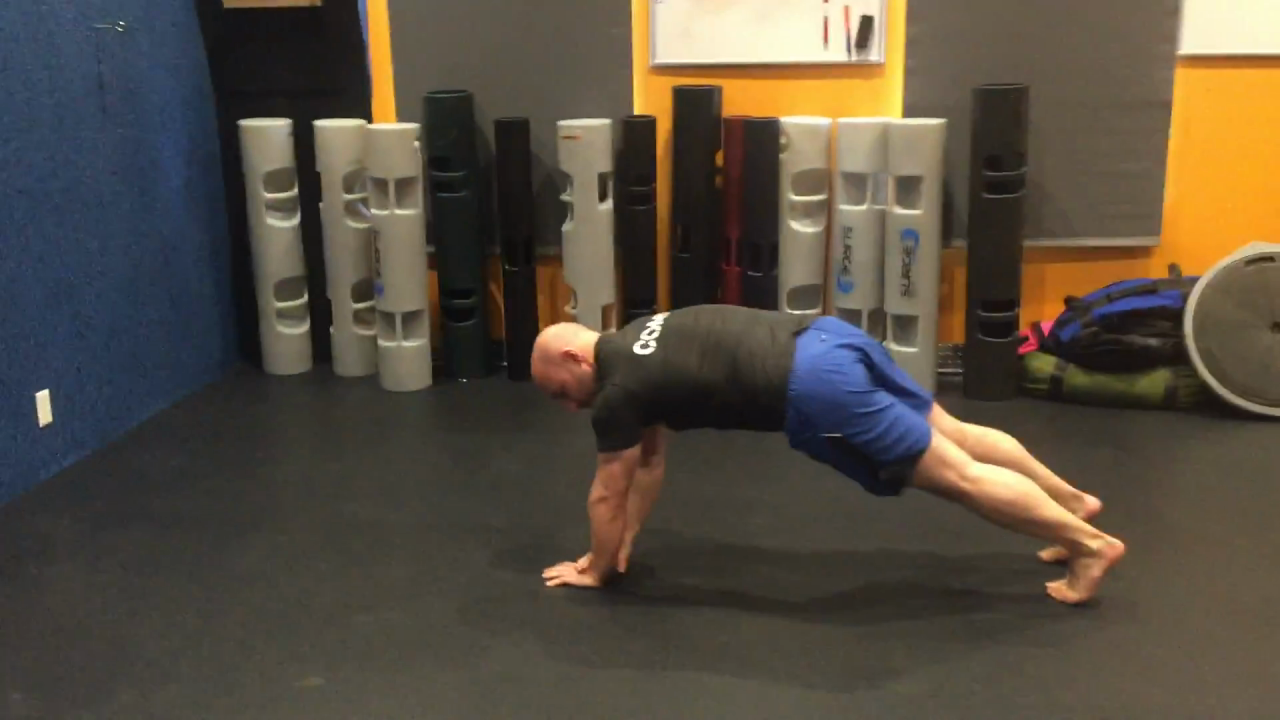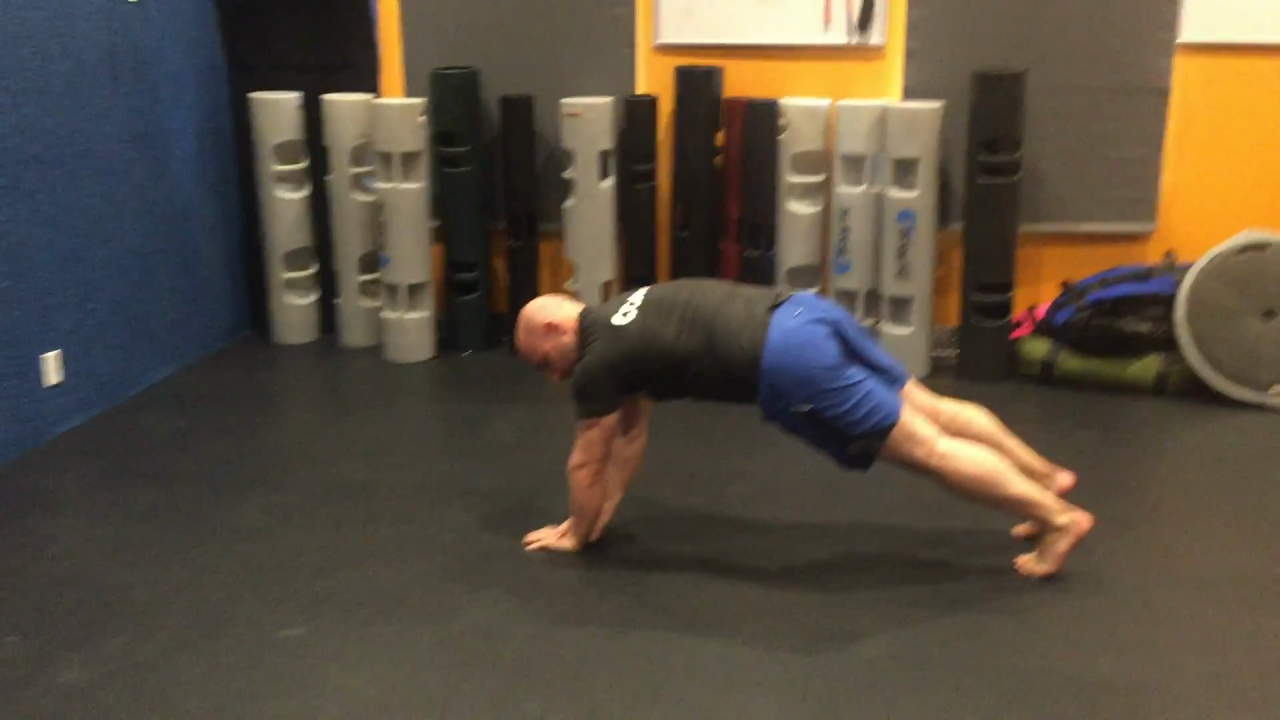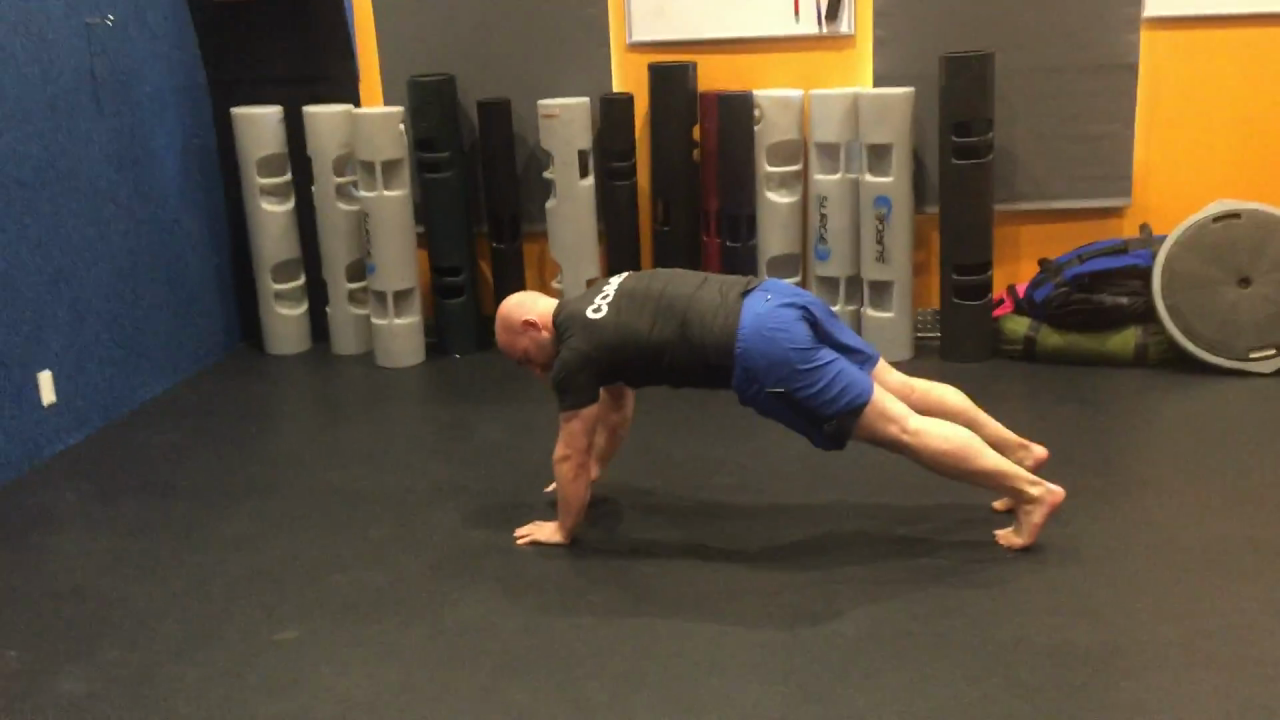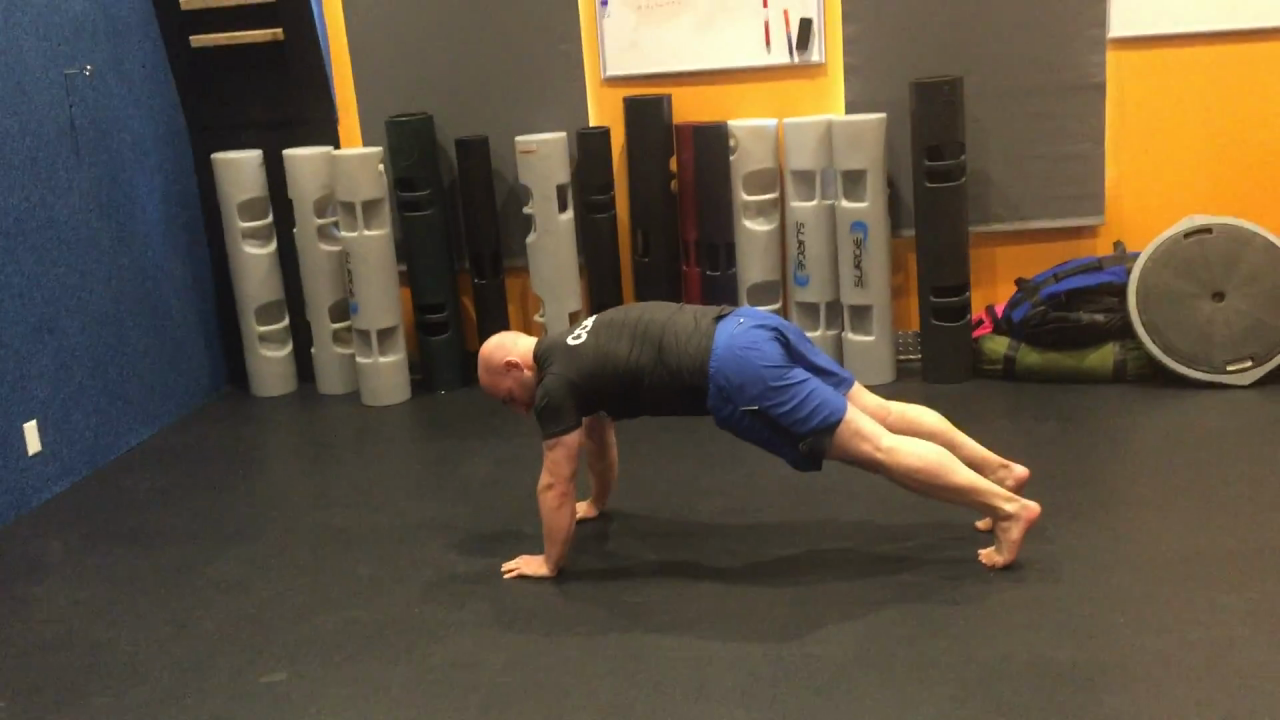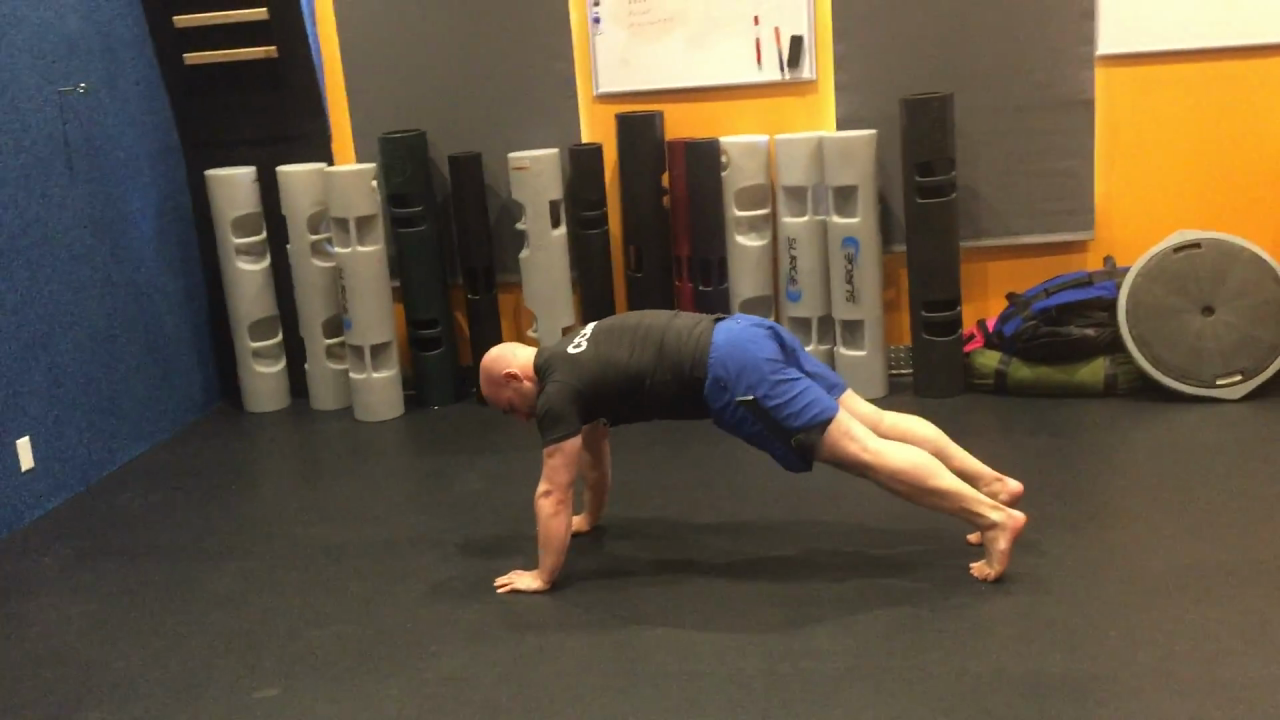
dt=0.3s
person 1, frame 1
left shoulder: (619, 388)
right shoulder: (638, 346)
left elbow: (608, 494)
right elbow: (650, 460)
left wrist: (596, 571)
right wrist: (624, 543)
left hip: (814, 391)
right hip: (827, 340)
left knee: (956, 475)
right knee: (954, 435)
left ankle: (1091, 544)
right ankle: (1076, 503)
person 1, frame 2
left shoulder: (598, 359)
right shoulder: (622, 324)
left elbow: (587, 460)
right elbow: (630, 430)
left wrist: (576, 536)
right wrist: (601, 512)
left hip: (789, 363)
right hip: (805, 315)
left knee: (927, 449)
right knee: (930, 411)
left ankle: (1059, 519)
right ankle: (1048, 479)
person 1, frame 3
left shoulder: (576, 352)
right shoulder: (599, 310)
left elbow: (569, 451)
right elbow: (617, 398)
left wrist: (563, 528)
right wrist: (594, 469)
left hip: (761, 349)
right hip: (773, 301)
left knee: (900, 428)
right knee: (902, 390)
left ankle: (1032, 491)
right ankle: (1021, 452)
person 1, frame 4
left shoulder: (556, 382)
right shoulder: (580, 353)
left elbow: (555, 483)
right elbow: (600, 431)
left wrist: (549, 562)
right wrist: (599, 502)
left hip: (737, 369)
right hip: (749, 329)
left knee: (874, 446)
right knee: (879, 413)
left ankle: (1008, 508)
right ankle: (1002, 471)
person 1, frame 5
left shoulder: (560, 389)
right shoulder: (578, 364)
left elbow: (554, 490)
right elbow: (596, 443)
left wrist: (543, 576)
right wrist: (592, 517)
left hip: (731, 367)
right hip: (744, 335)
left knee: (862, 449)
right knee: (873, 420)
left ankle: (993, 518)
right ankle: (994, 485)
